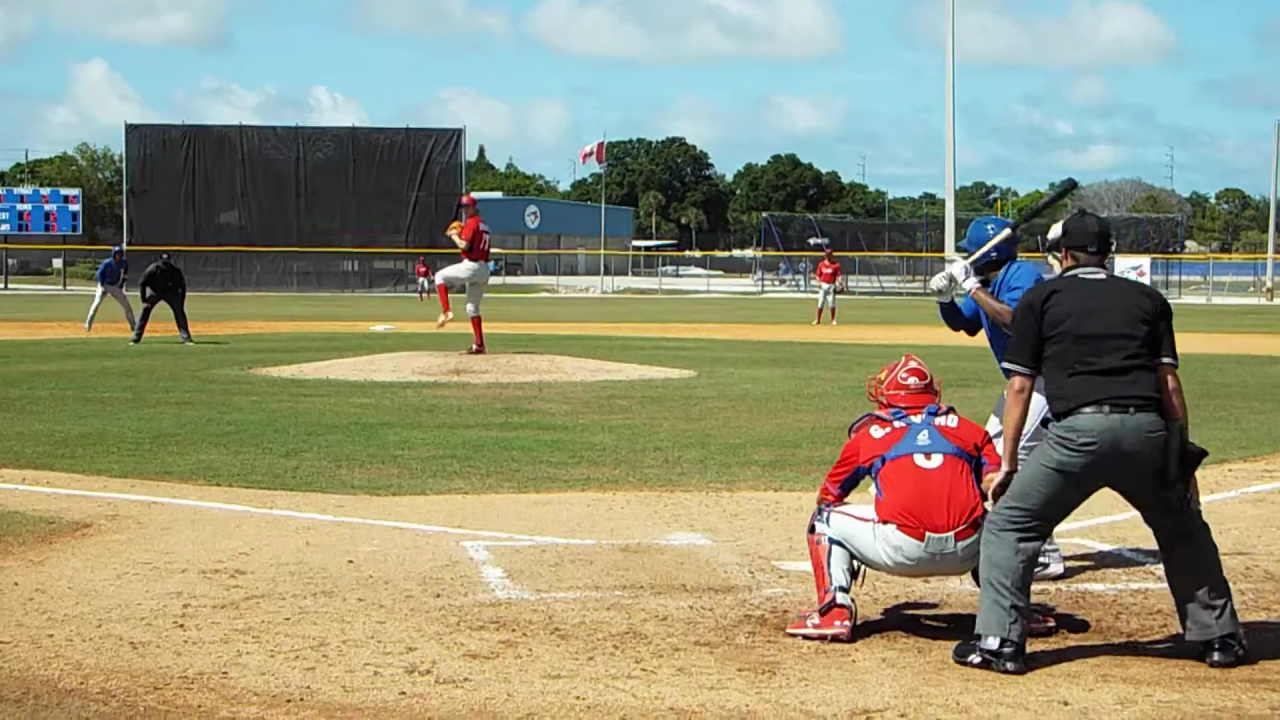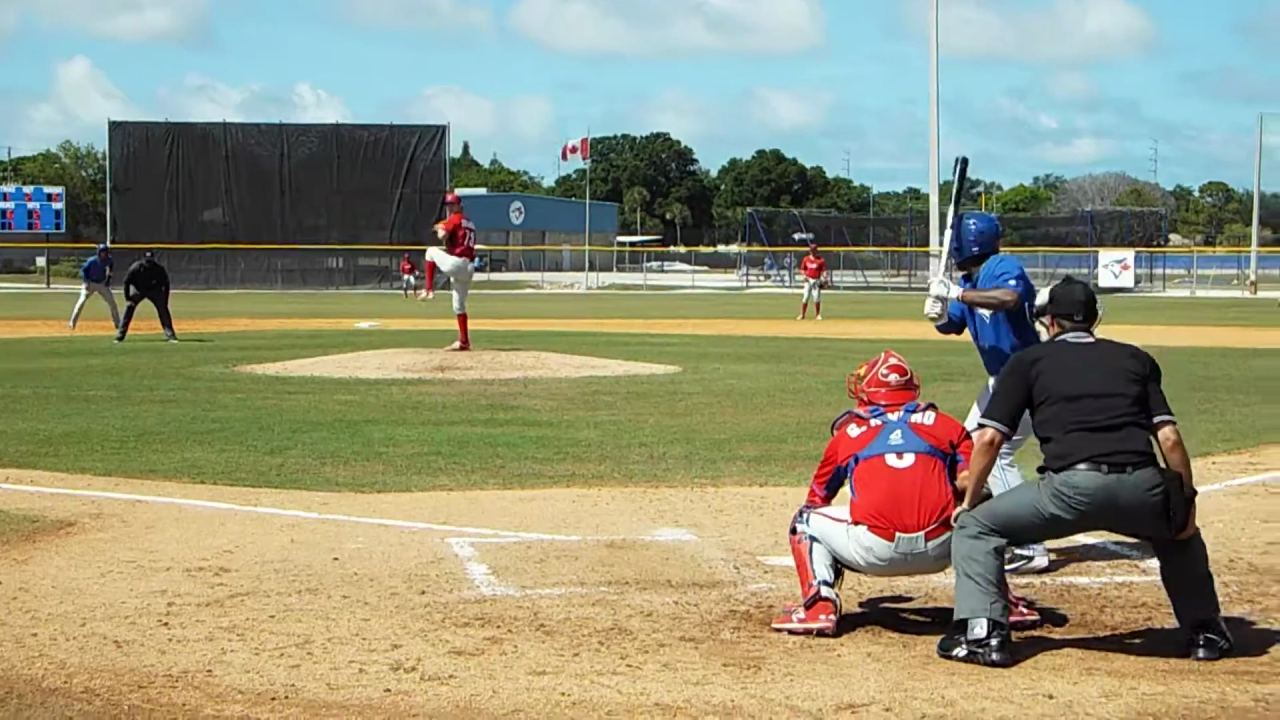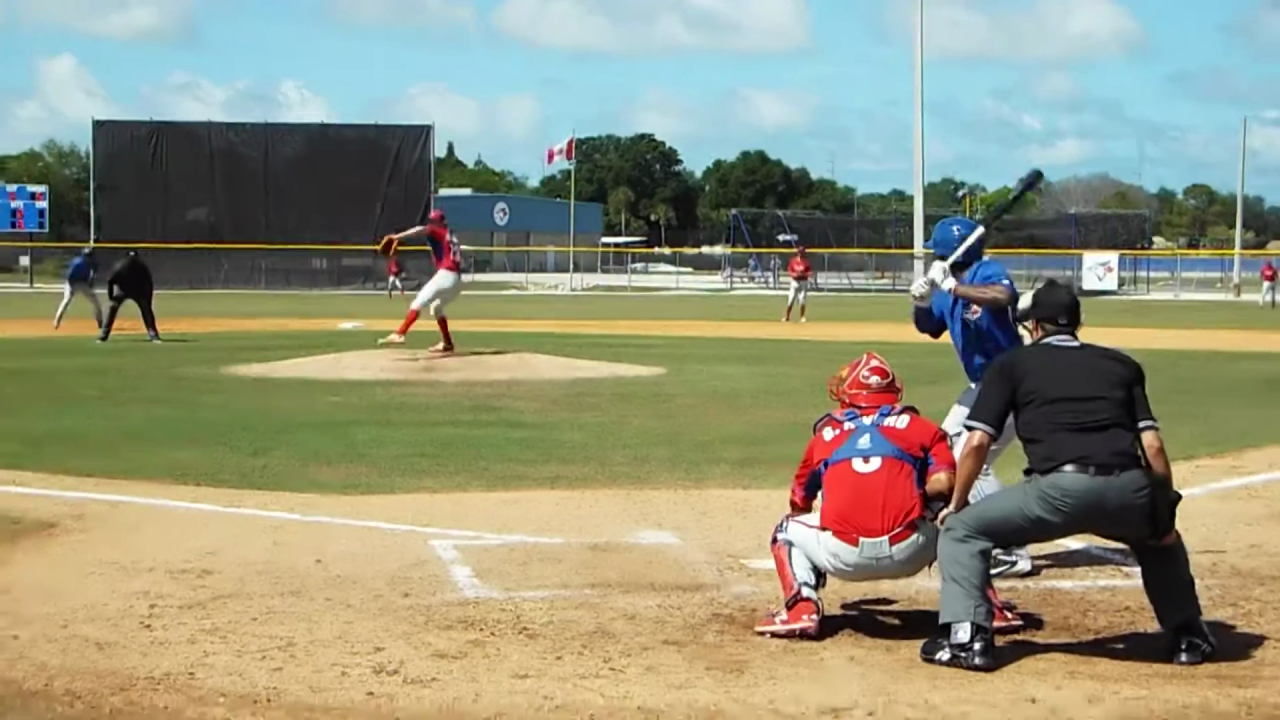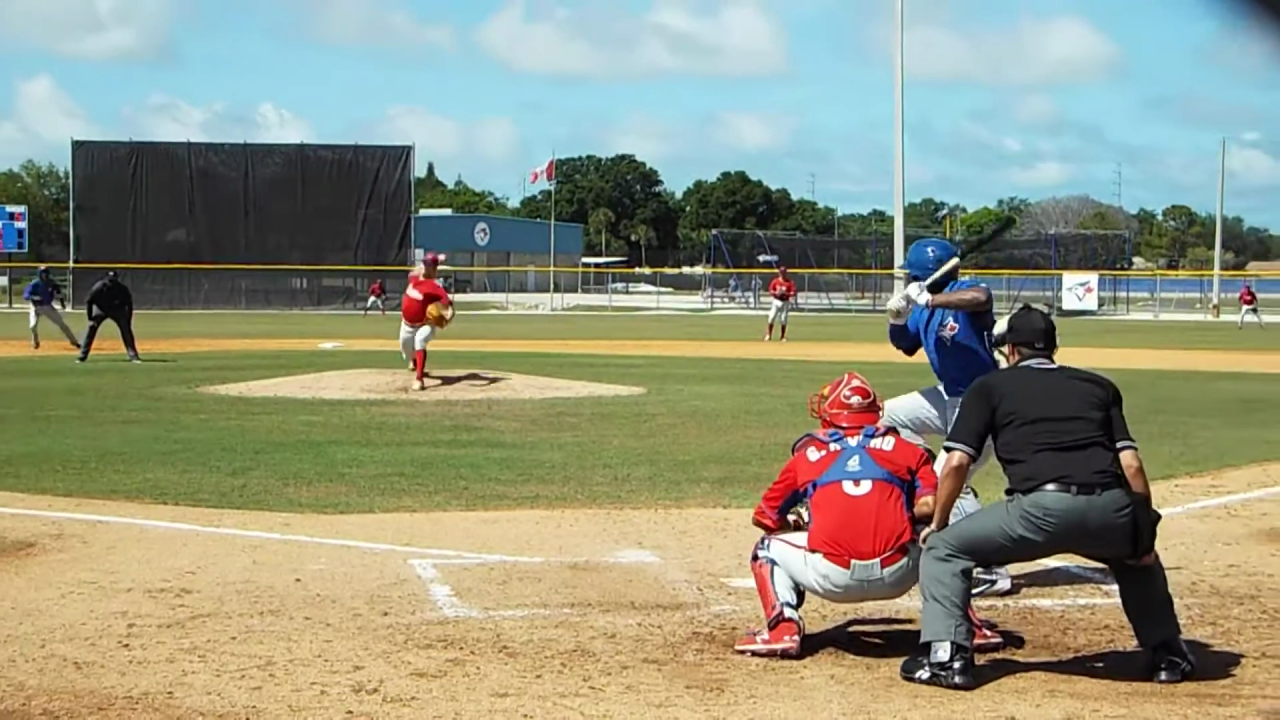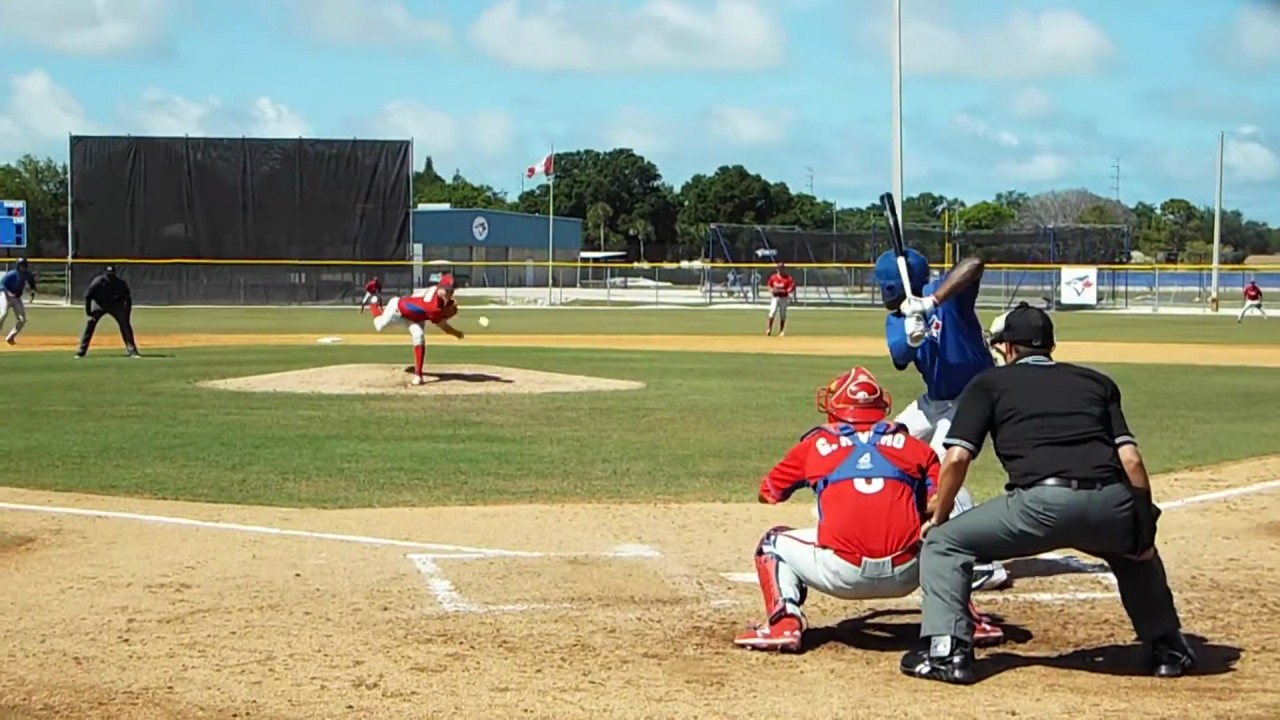
dt=0.3s
person 1, frame 1
left shoulder: (1041, 298)
right shoulder: (1147, 297)
left elbow: (1019, 387)
right elbow: (1170, 383)
left wrist: (1008, 459)
right wrist: (1183, 453)
left hip: (1078, 431)
right hip: (1146, 431)
left knee: (1007, 525)
right knee: (1182, 528)
left ankle: (999, 642)
right ankle: (1220, 636)
person 1, frame 2
left shoulder: (1028, 360)
right shoulder: (1137, 358)
left elbow: (989, 438)
right elbow: (1169, 439)
left wrist: (968, 502)
right wrist: (1186, 502)
left hip: (1073, 485)
right hip: (1141, 487)
left knee: (976, 526)
right knee: (1178, 532)
left ankle: (983, 635)
right ankle: (1207, 632)
person 1, frame 3
left shoulder: (1012, 363)
right shoulder: (1121, 363)
left elbow: (977, 442)
right elbow: (1153, 445)
left wrist: (955, 505)
right wrist: (1165, 511)
left hip: (1059, 489)
right hip: (1128, 492)
left knee: (961, 529)
right knee: (1159, 535)
left ankle: (968, 638)
right ankle: (1189, 636)
person 1, frame 4
left shoulder: (990, 386)
right shoulder: (1099, 385)
left elbow: (957, 462)
right elbow: (1131, 464)
left wrist: (937, 524)
right wrist: (1145, 531)
left hip: (1041, 508)
right hip: (1110, 510)
left knee: (943, 548)
right knee: (1137, 554)
left ankle: (947, 658)
right ankle: (1168, 654)
person 1, frame 5
left shoulder: (988, 383)
right shoulder: (1097, 381)
left elbow: (956, 458)
right elbow: (1131, 460)
left wrist: (937, 519)
right wrist: (1144, 526)
left hip: (1042, 503)
right hip: (1111, 506)
left knee: (942, 543)
right knee: (1135, 550)
left ankle: (948, 652)
right ankle: (1168, 649)
person 2, frame 1
left shoulder: (1023, 274)
right shoulder: (986, 284)
left elbow: (1011, 320)
right elbow: (961, 323)
left wrist: (970, 287)
right wrist: (945, 296)
left hip: (1046, 383)
left ankle: (1045, 557)
person 2, frame 2
left shoulder: (1003, 267)
right shoulder: (970, 280)
left elbow: (1010, 300)
right elbow: (954, 326)
left wrist: (955, 293)
right wrist: (939, 316)
right hip: (1000, 379)
left knee: (994, 454)
left ankle: (1030, 551)
person 2, frame 3
left shoulder: (988, 273)
right shoulder: (951, 285)
left elbow: (1003, 298)
right elbow: (928, 328)
left wrist: (949, 286)
right wrist: (921, 300)
right hip: (980, 387)
left ankle: (1012, 556)
person 2, frame 4
left shoulder: (962, 291)
right shoulder: (924, 306)
left elbow: (983, 299)
right elbow: (904, 345)
left wrist: (927, 299)
right wrist: (897, 318)
right hip: (950, 398)
right knee: (887, 416)
left ankle: (992, 574)
person 2, frame 5
left shoulder: (938, 293)
right shoulder: (896, 315)
left elbow: (974, 264)
right elbow: (899, 358)
left wrist: (930, 302)
right wrist: (910, 336)
right hip: (935, 402)
left ankle: (987, 567)
person 3, frame 1
left shoulder: (868, 432)
right shoulder: (967, 427)
left elbow: (826, 499)
left hip: (899, 545)
right hip: (965, 549)
left knee: (824, 518)
left ankle: (834, 613)
person 3, frame 2
left shoulder: (848, 430)
right shoulder: (945, 423)
left elbow: (816, 502)
right elbow: (970, 481)
left hip: (876, 546)
right hip: (939, 546)
left knee: (805, 519)
left ankle: (819, 607)
person 3, frame 3
left shoulder: (826, 432)
right shoulder: (923, 427)
left elbow: (799, 503)
right elbow: (943, 484)
left hip: (844, 553)
right hip: (909, 549)
left knee: (787, 530)
left ankle: (801, 608)
person 3, frame 4
left shoulder: (807, 453)
right shoulder: (907, 449)
left elbow: (765, 519)
right elbow: (929, 507)
left wrist: (795, 527)
left hip: (833, 574)
right hip: (896, 572)
left knee: (768, 548)
left ankle: (783, 630)
person 3, frame 5
left shoulder: (814, 444)
right shoulder: (912, 445)
left elbow: (767, 492)
left hip: (842, 571)
right hip: (906, 571)
left knee: (773, 544)
left ankle: (784, 624)
